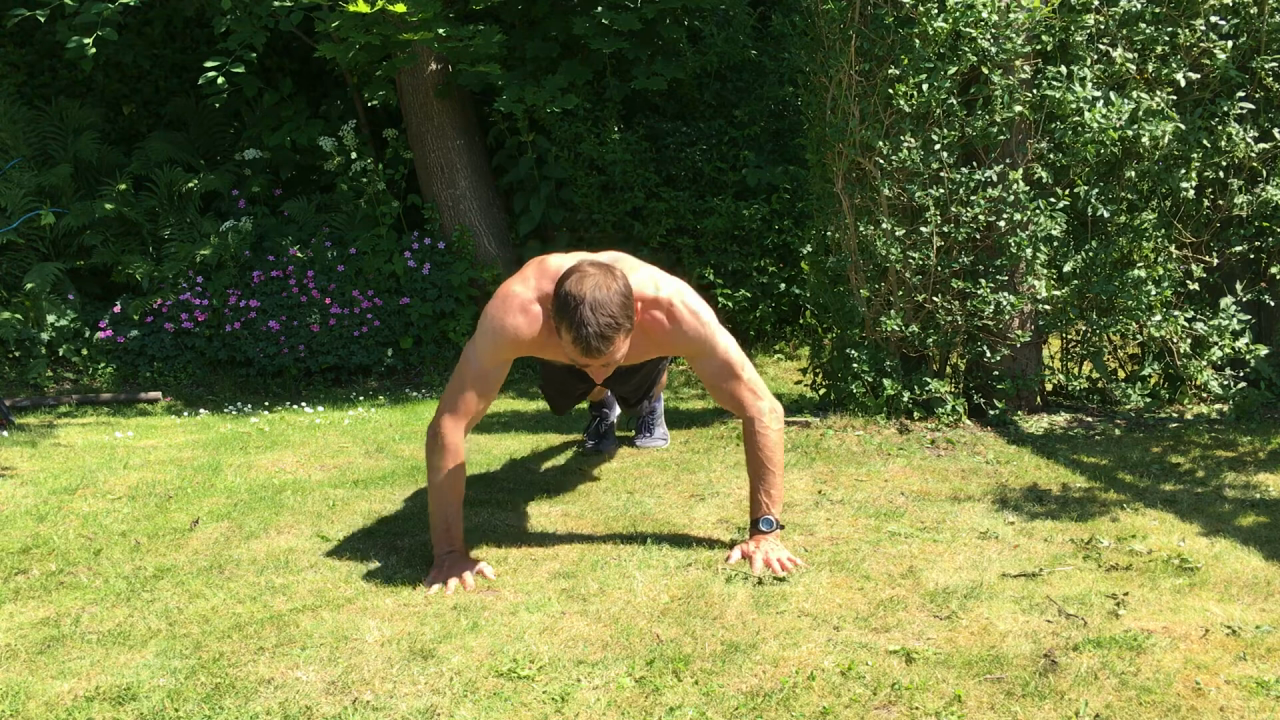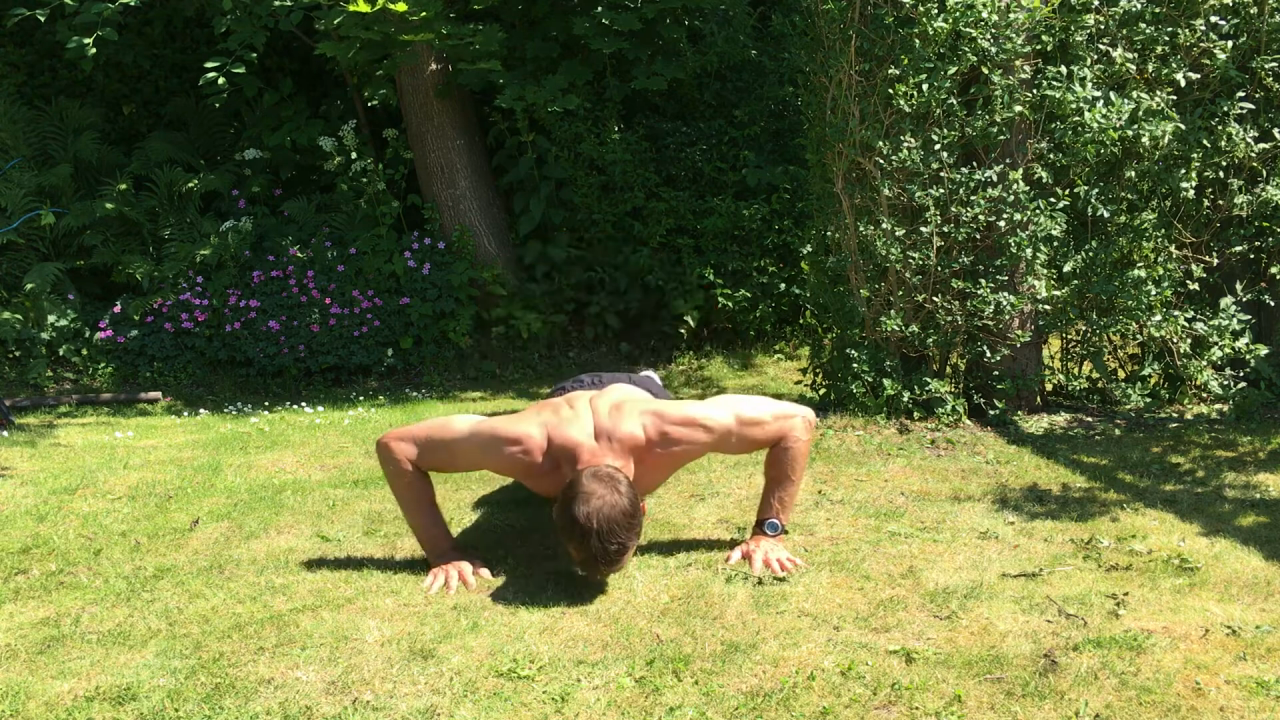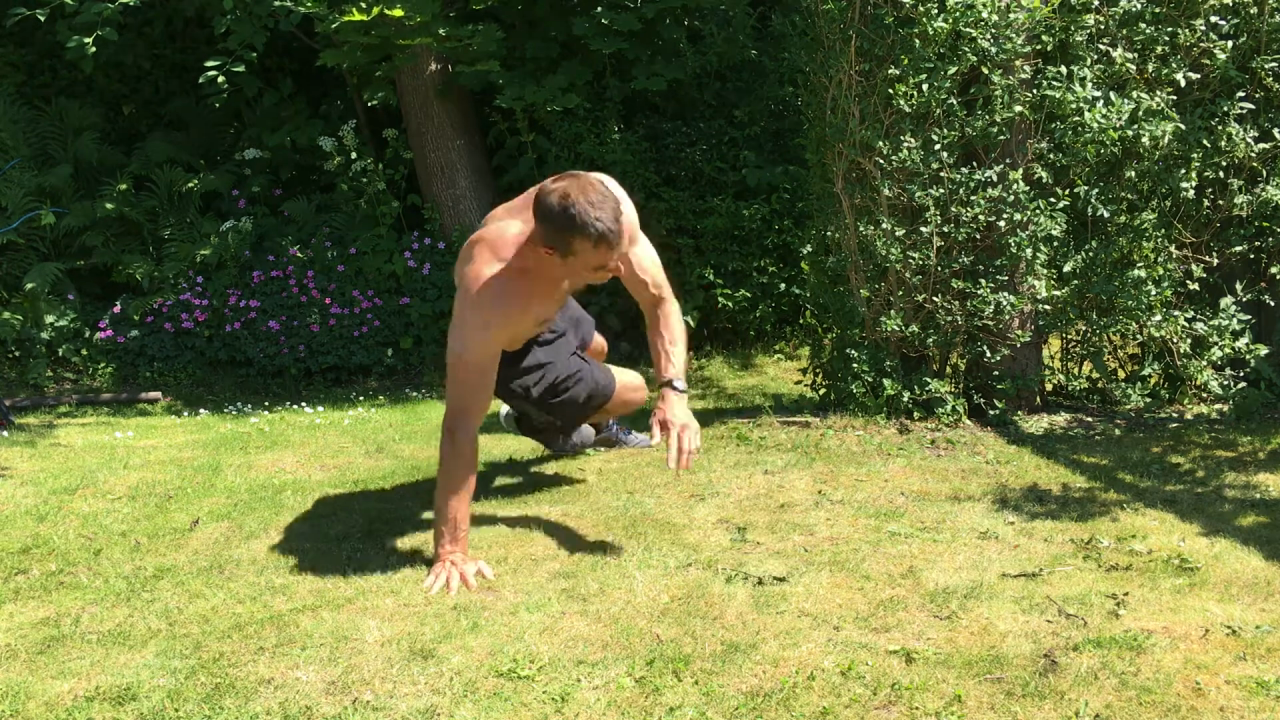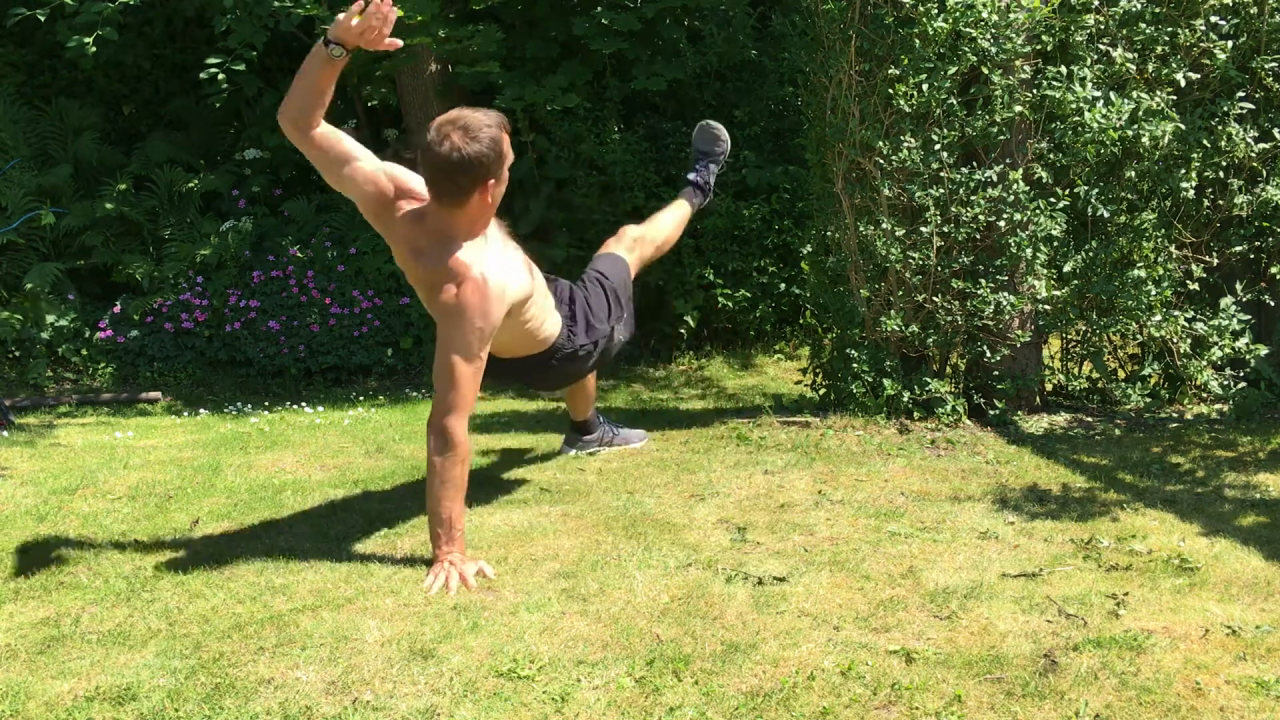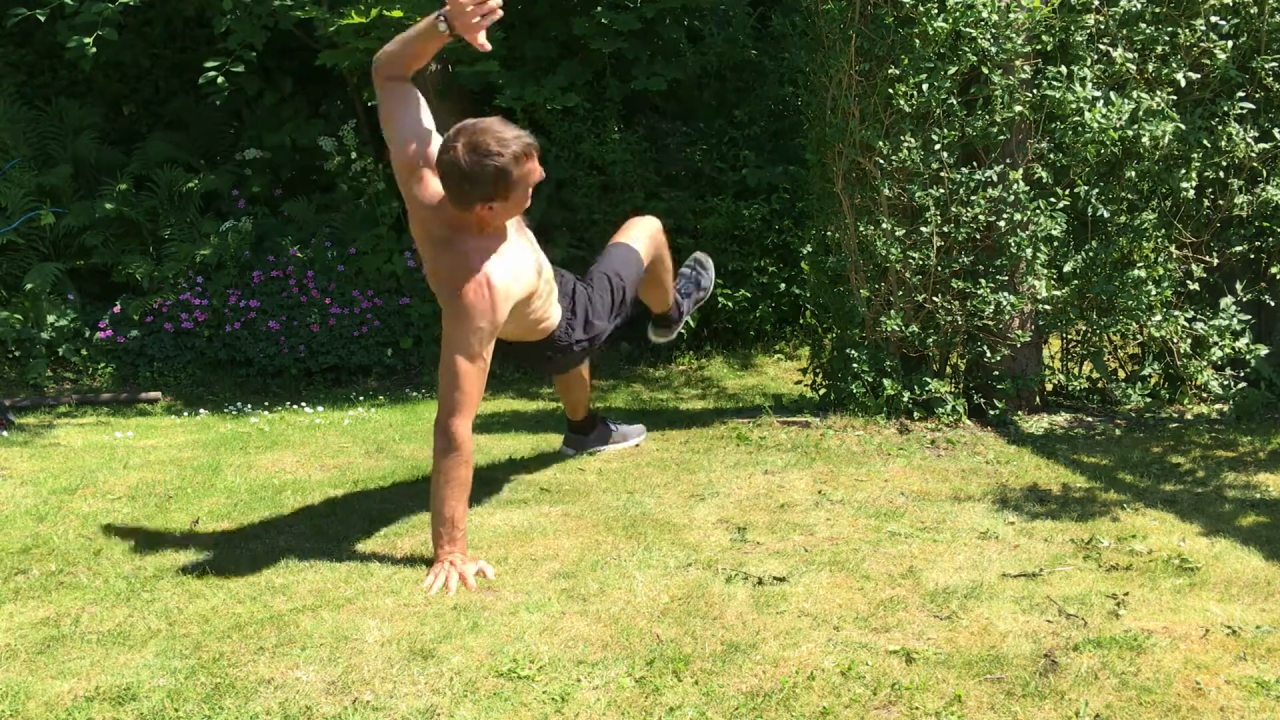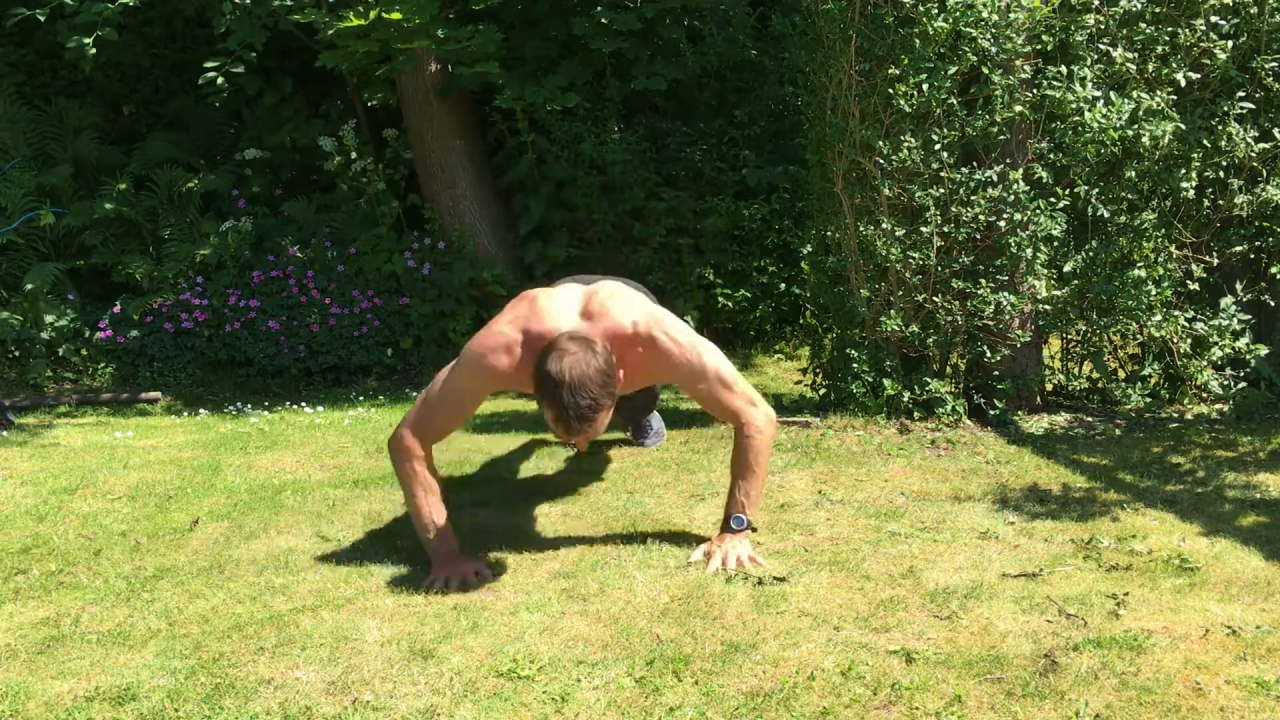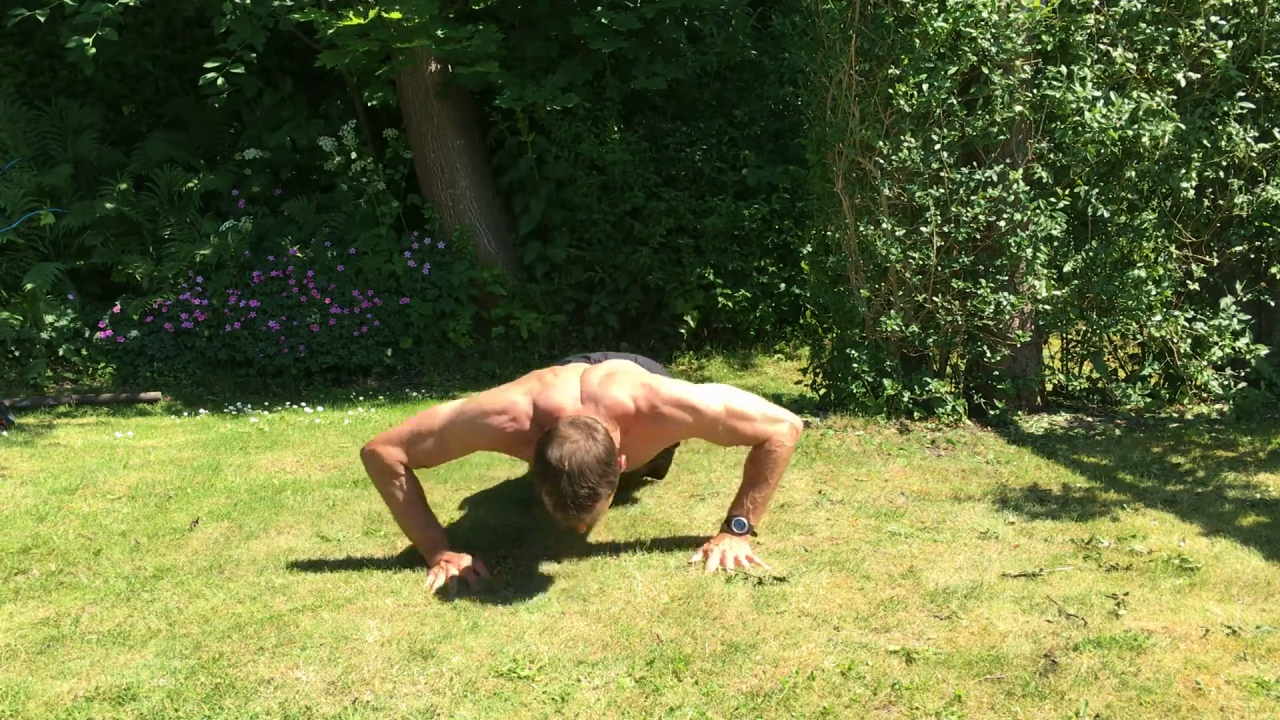
dt=0.7s
person 1, frame 1
left shoulder: (675, 311)
right shoulder: (518, 313)
left elbow: (763, 411)
right elbow: (449, 425)
left wrist: (765, 531)
right wrist: (449, 552)
left hip: (643, 343)
right hip: (561, 347)
left knee: (641, 397)
left ankle: (650, 404)
right ankle: (603, 403)
person 1, frame 2
left shoulder: (673, 434)
right shoulder: (524, 447)
left elbow: (800, 422)
right elbow: (393, 447)
left wrist: (768, 533)
right wrist: (442, 554)
left hip: (637, 393)
right hip: (571, 400)
person 1, frame 3
left shoulder: (607, 200)
right shoulder: (487, 291)
left elbow: (656, 293)
right elbow: (463, 420)
left wrist: (674, 388)
right wrist: (452, 548)
left hip: (551, 313)
right hip: (508, 354)
left knee: (594, 350)
right knee: (630, 391)
left ankle: (600, 428)
right ankle: (534, 419)
person 1, frame 4
left shoulder: (396, 197)
right shoulder: (473, 288)
left elbow: (299, 123)
right elbow: (448, 427)
right wrist: (449, 551)
left hip: (516, 348)
right hip: (555, 349)
left knee: (581, 331)
right knee: (631, 242)
left ankle: (587, 429)
right ankle: (696, 189)
person 1, frame 5
left shoulder: (427, 179)
right shoulder: (480, 286)
left elbow: (388, 71)
right elbow: (455, 425)
right wrist: (450, 552)
left hip: (520, 327)
right hip: (554, 332)
right knee: (646, 230)
left ankle: (582, 429)
right ankle: (667, 315)
person 1, frame 6
left shoulder: (655, 340)
right shoulder: (502, 353)
left elbow: (756, 419)
right elbow: (406, 441)
left wrist: (736, 528)
right wrist: (443, 543)
left knee: (637, 412)
left ankle: (639, 412)
person 1, frame 7
left shoulder: (656, 409)
right shoulder: (509, 422)
left elbow: (785, 428)
right elbow: (379, 451)
left wrist: (736, 531)
right wrist: (438, 552)
left hip: (637, 374)
right hip: (573, 372)
left knee: (656, 462)
